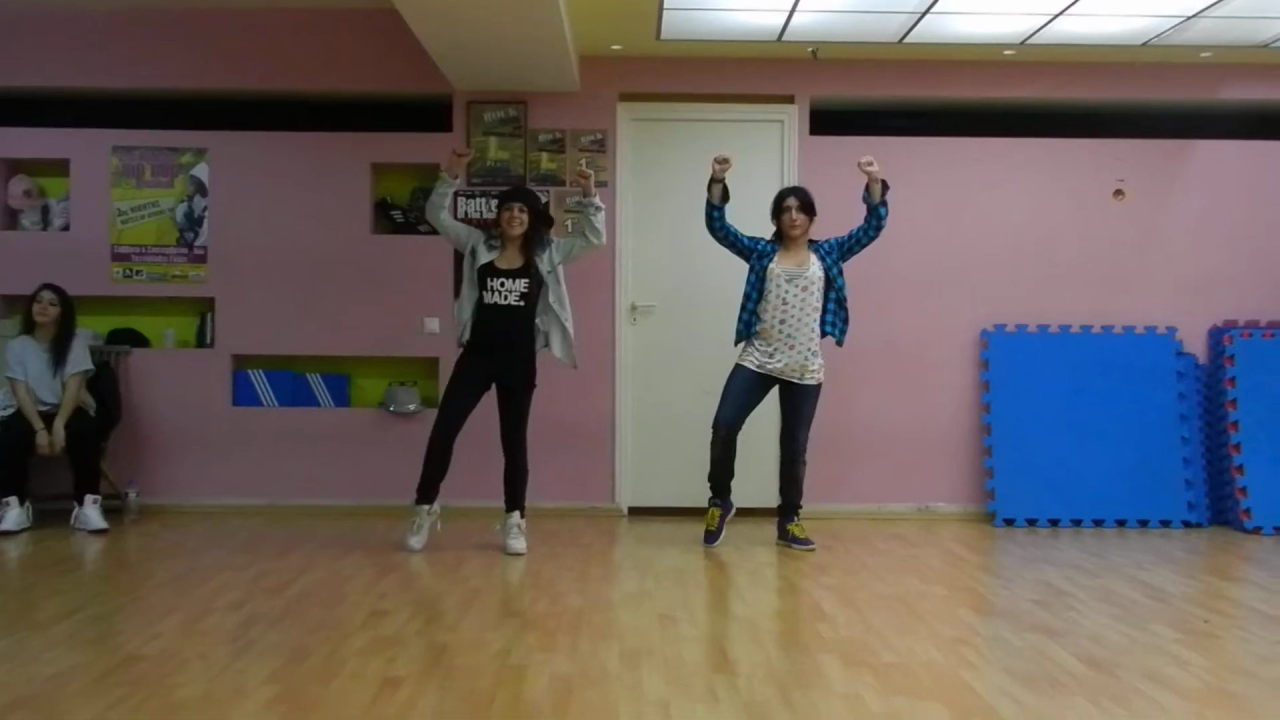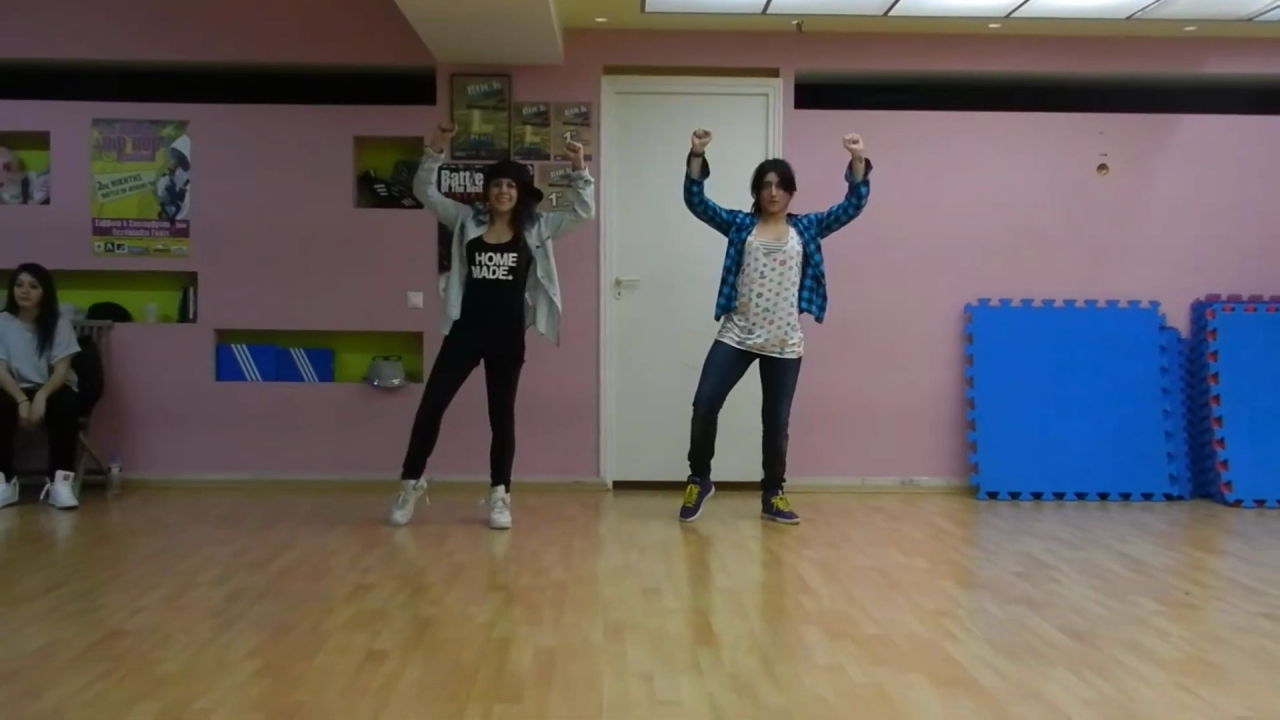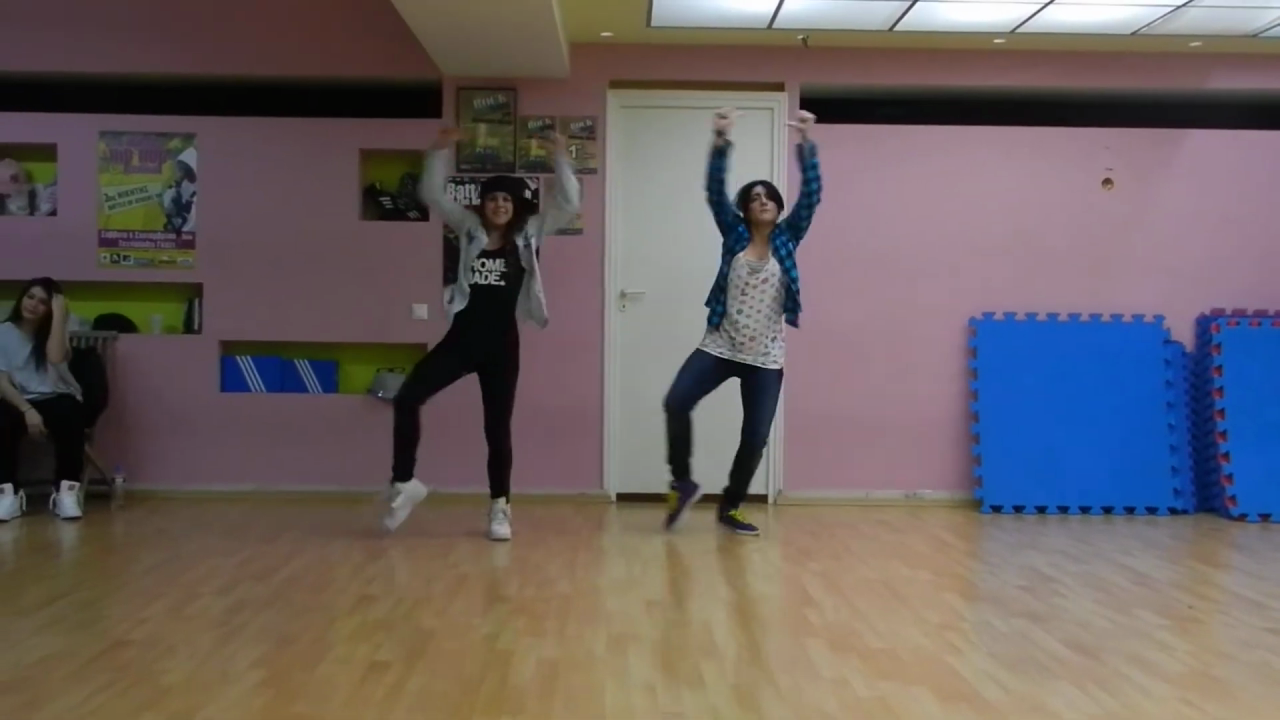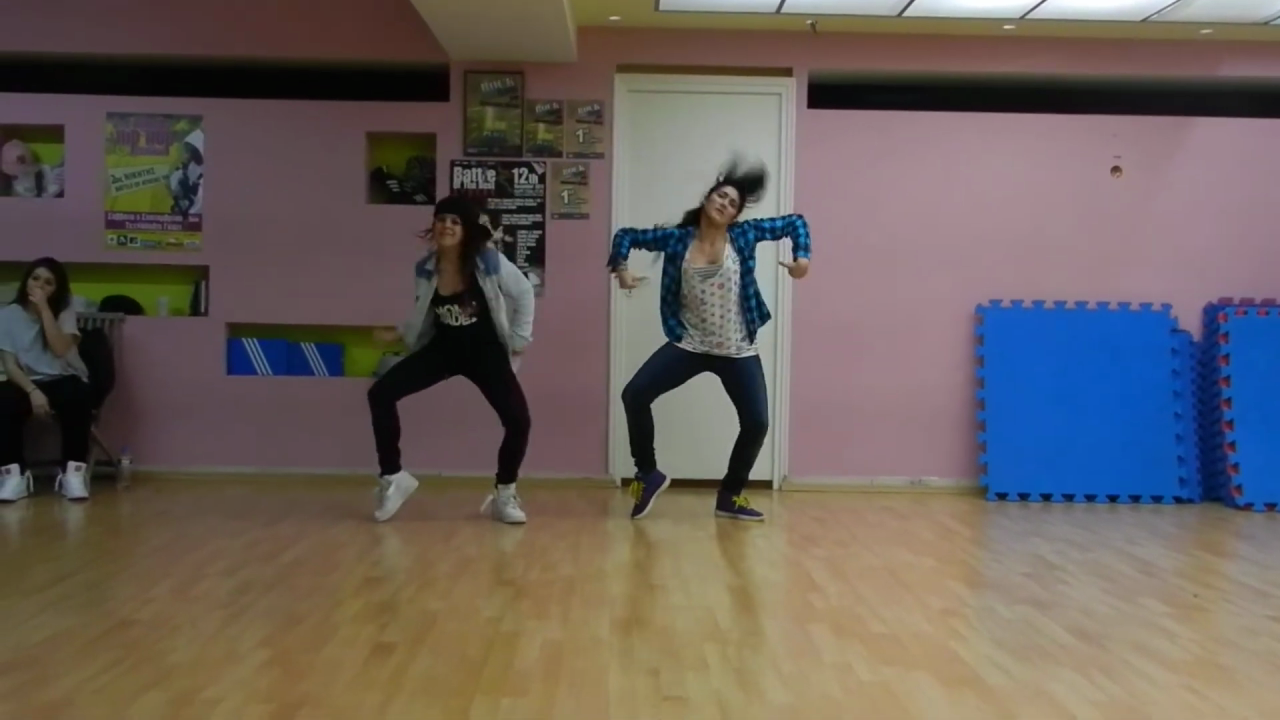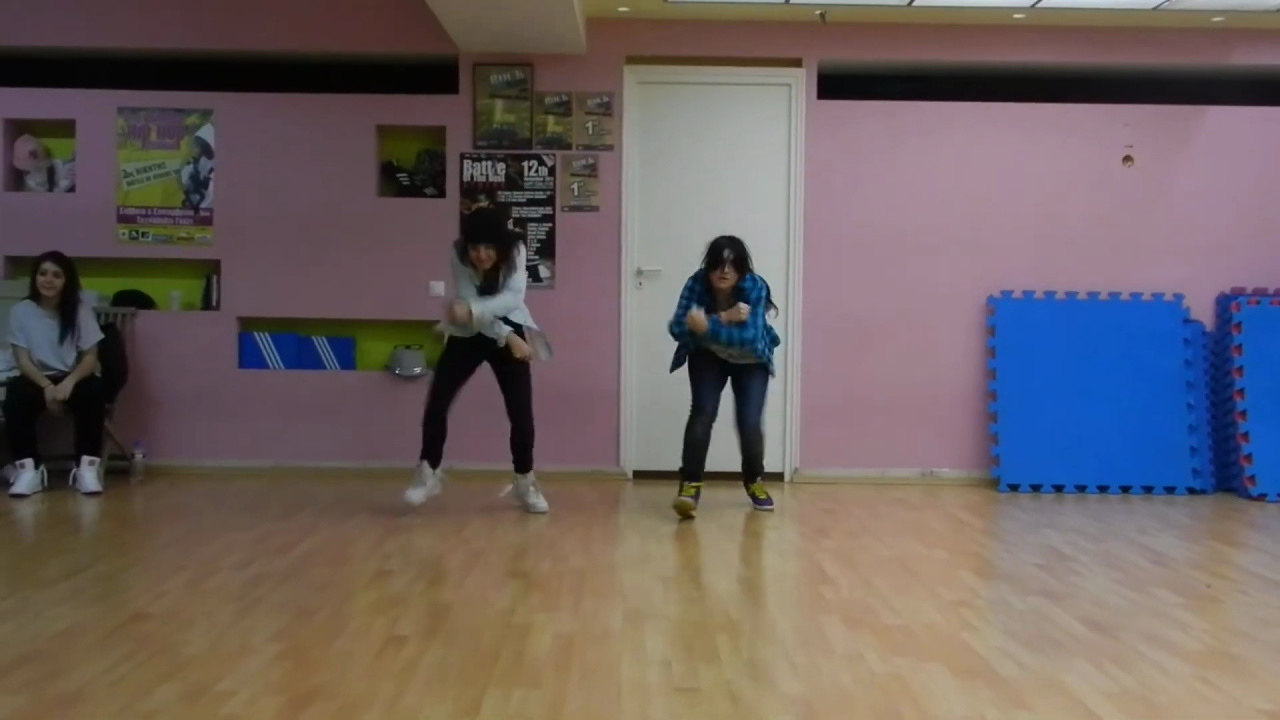
dt=1s
person 1, frame 1
left shoulder: (827, 254)
right shoulder: (761, 252)
left elbow: (872, 228)
right elbow: (718, 227)
left wrist: (874, 182)
right wrist: (718, 181)
left hip: (805, 368)
right hip: (758, 360)
left knee: (795, 446)
right knee: (724, 425)
left ankle: (789, 522)
right ankle: (720, 501)
person 1, frame 2
left shoulder: (806, 228)
right shoulder: (740, 225)
left elbow: (852, 206)
right elbow: (696, 201)
left wrist: (858, 161)
right wrist: (697, 155)
left hip: (785, 343)
right hip: (736, 336)
left knee: (776, 421)
right knee: (704, 404)
left ankle: (773, 495)
right ankle: (699, 481)
person 1, frame 3
left shoulder: (787, 238)
right shoulder: (734, 234)
left elbow: (811, 195)
right elbow: (715, 190)
left wrist: (805, 142)
right wrist: (721, 140)
left hip: (765, 359)
right hip: (719, 346)
left knee: (755, 435)
right knee: (676, 403)
left ankle: (731, 506)
right ankle: (683, 483)
person 1, frame 4
left shoulder: (744, 235)
right shoulder: (678, 236)
left elbow: (795, 222)
right elbow: (625, 237)
left wrist: (802, 256)
right wrist: (619, 266)
left hip: (738, 349)
right hip: (689, 344)
left knee: (757, 421)
right knee: (634, 395)
left ankle: (731, 496)
right ankle: (648, 475)
person 1, frame 5
left shoulder: (752, 285)
right shoulder: (698, 284)
left elbow: (751, 337)
right elbow: (677, 327)
left wrist: (709, 325)
right wrist: (724, 317)
left hip: (750, 361)
right hip: (708, 356)
left knee: (748, 423)
right knee: (704, 411)
left ankle: (753, 478)
right ankle: (690, 484)
person 2, frame 1
left shoulder: (547, 253)
right shoulder: (478, 245)
left elbow: (593, 237)
right elbow: (437, 216)
left wrist: (590, 196)
right wrist: (450, 177)
left hip: (519, 360)
right hip: (477, 355)
left knee: (514, 441)
right knee: (443, 431)
left ankle: (515, 522)
right ankle: (425, 509)
person 2, frame 2
left shoulder: (537, 229)
right shoulder: (467, 221)
left elbow: (583, 211)
right elbow: (425, 192)
left wrist: (579, 170)
right wrist: (435, 152)
left hip: (508, 335)
right hip: (466, 330)
left knee: (502, 415)
right knee: (431, 405)
left ankle: (500, 496)
right ankle: (411, 484)
person 2, frame 3
left shoulder: (527, 236)
right shoulder: (469, 227)
left elbow: (567, 205)
right elbow: (433, 193)
left wrist: (561, 159)
right wrist: (441, 151)
left hip: (501, 345)
right hip: (461, 338)
left knee: (498, 428)
right knee: (407, 399)
left ankle: (498, 508)
right ankle: (406, 484)
person 2, frame 4
left shoulder: (488, 261)
right shoulder: (426, 266)
left elbow: (523, 294)
left wrist: (520, 339)
right wrist: (401, 333)
left hip: (486, 352)
right hip: (442, 349)
left knee: (519, 421)
right knee: (380, 394)
left ankle: (505, 494)
right ankle: (393, 479)
person 2, frame 5
left shoulder: (513, 252)
right shoulder: (459, 255)
left elbow: (513, 296)
right elbow: (466, 299)
left wrist: (472, 308)
right wrist: (506, 338)
left hip: (507, 330)
right hip: (469, 333)
left knee: (520, 411)
right knee: (438, 400)
left ankle: (526, 482)
right ankle: (429, 472)
person 3, frame 1
left shoulder: (75, 343)
left elbow: (73, 388)
right elbow: (21, 393)
left wrist: (59, 424)
right wrist: (39, 428)
left hip: (69, 411)
right hip: (33, 412)
left knee: (84, 431)
left ankle: (87, 505)
person 3, frame 2
left shoulder: (59, 323)
left elbow: (62, 370)
left wrist: (41, 396)
right wrist: (22, 400)
left hip: (51, 389)
left knee: (66, 406)
left ankle: (61, 482)
person 3, frame 3
left shoulder: (55, 330)
left elbow: (56, 358)
left wrist: (59, 315)
right wrist: (27, 410)
left hip: (57, 399)
left knee: (72, 415)
left ankle: (67, 491)
person 3, frame 4
left shoulder: (65, 313)
left elbow: (60, 350)
left wrist: (44, 308)
right wrist: (33, 391)
left hip: (63, 381)
right hip: (26, 382)
left knee: (79, 396)
left ankle: (73, 472)
person 3, frame 5
left shoulder: (80, 310)
right shoulder: (21, 311)
left elbow: (90, 358)
right elbow: (23, 360)
left wrist: (69, 381)
right wrist: (46, 386)
left hip: (74, 378)
right hip: (38, 378)
left knee: (93, 390)
right knee: (16, 393)
left ankle: (87, 466)
right ankle: (28, 468)
